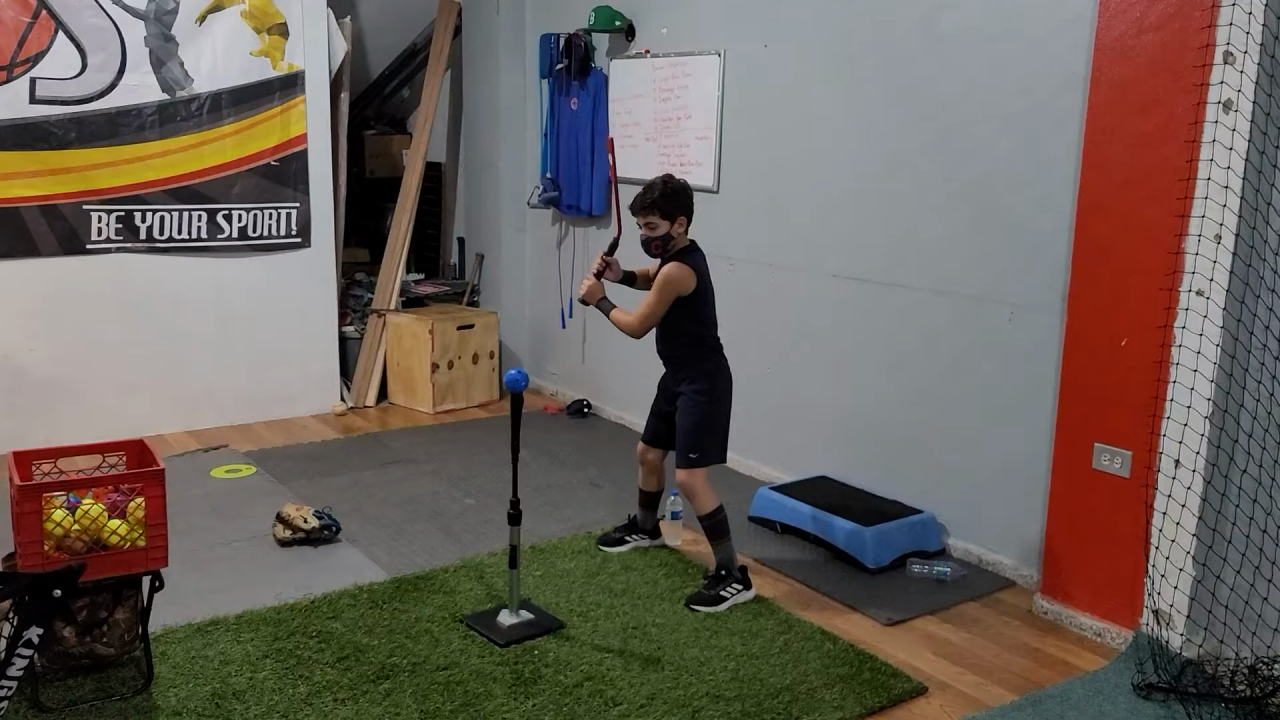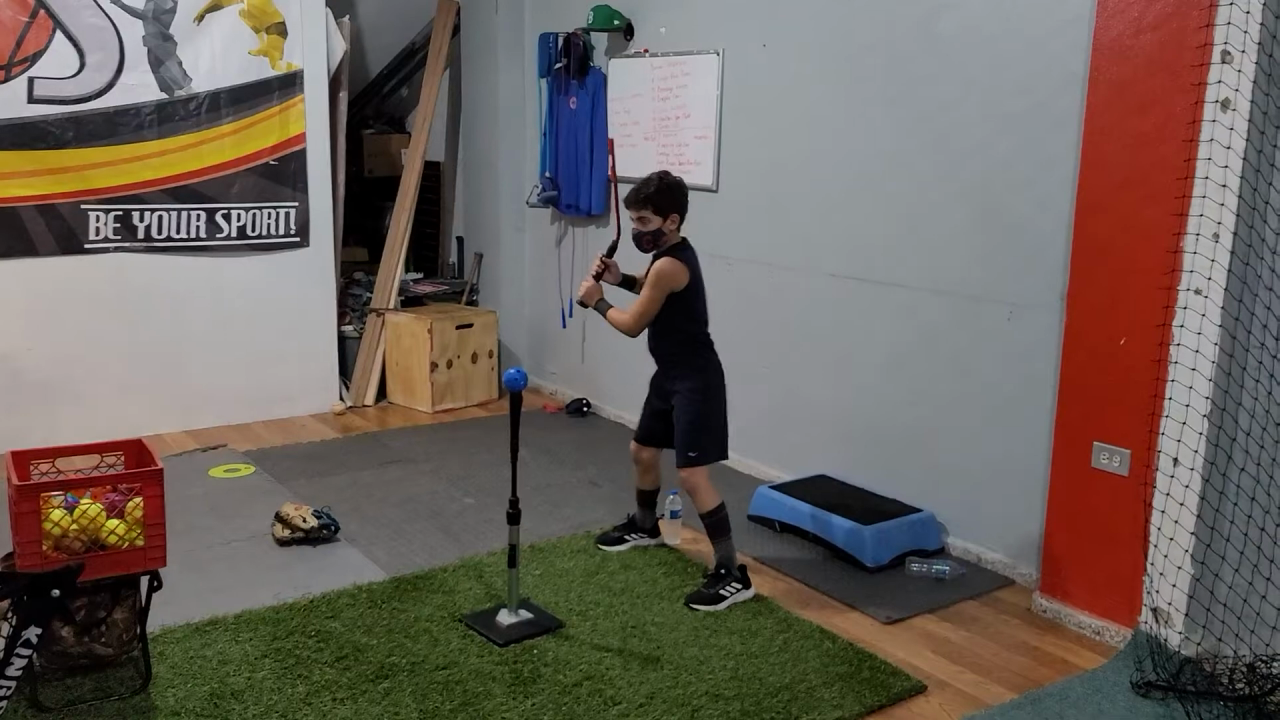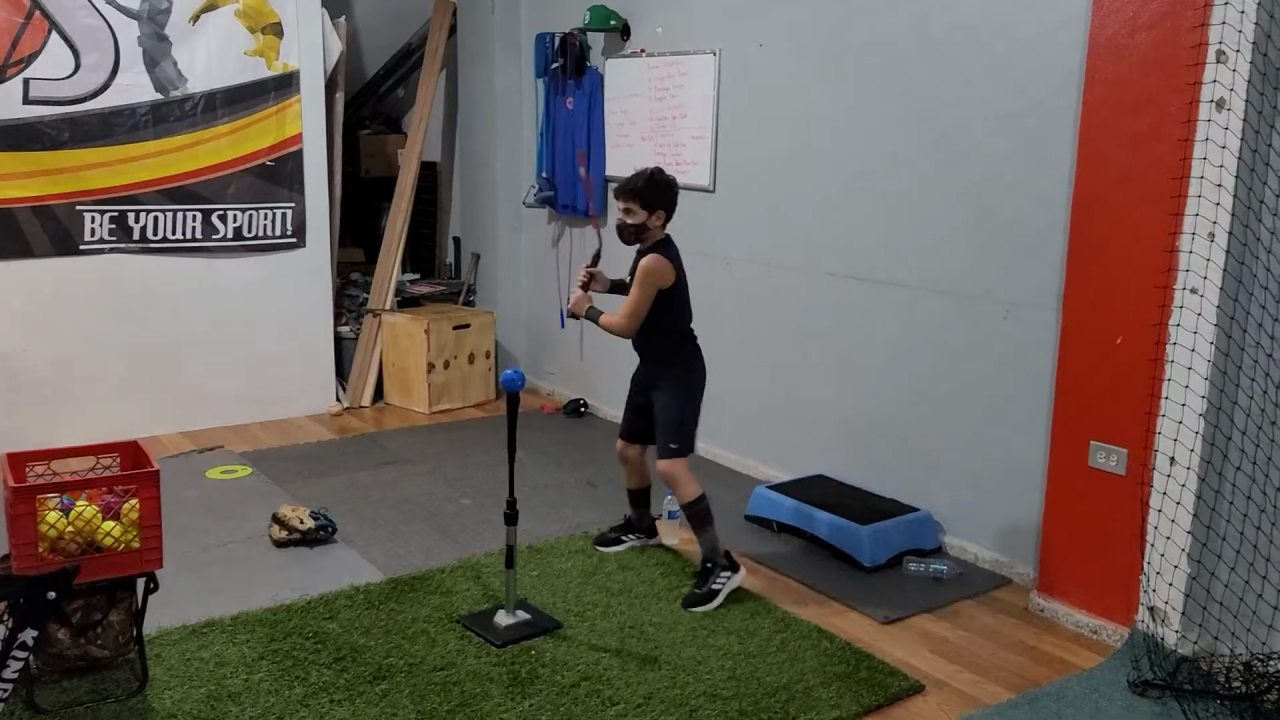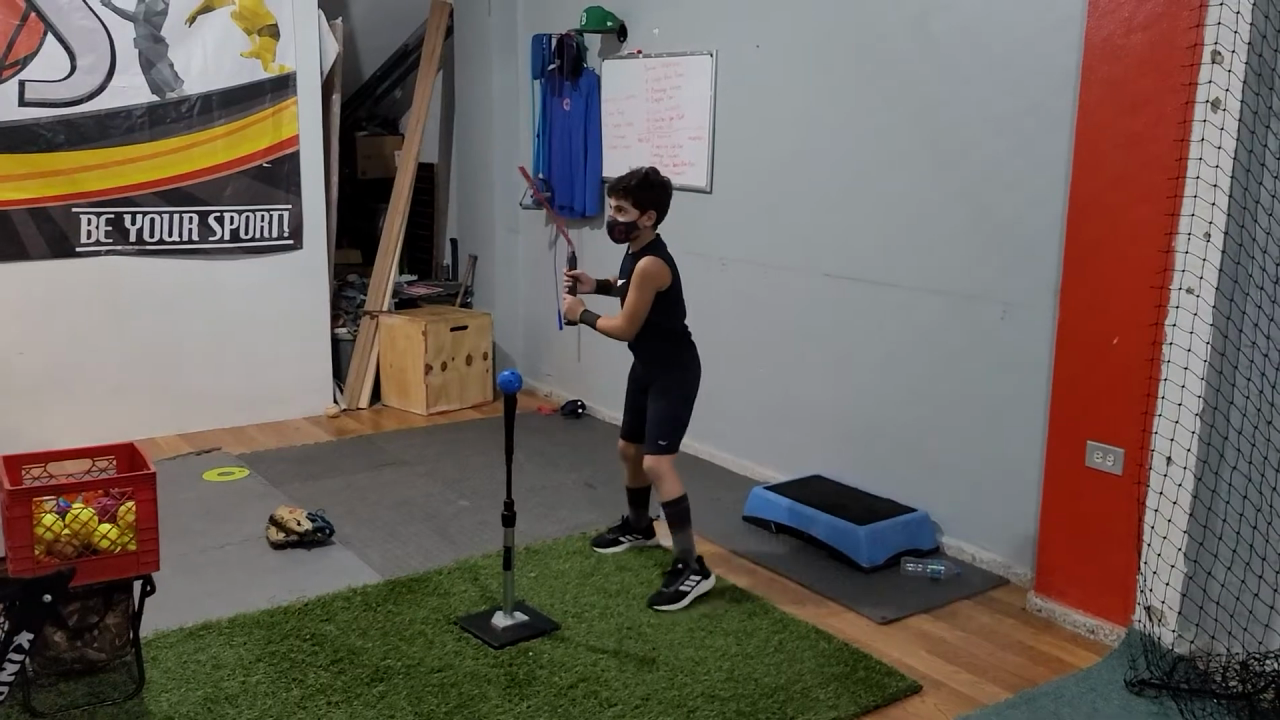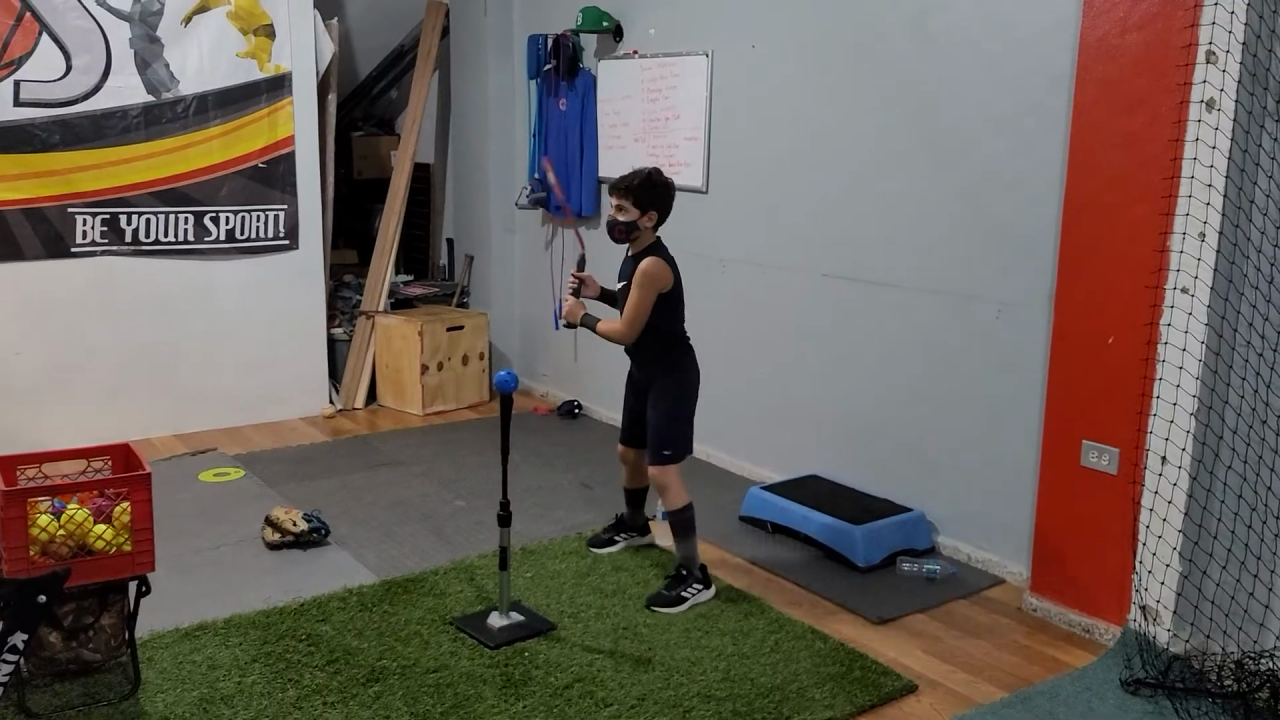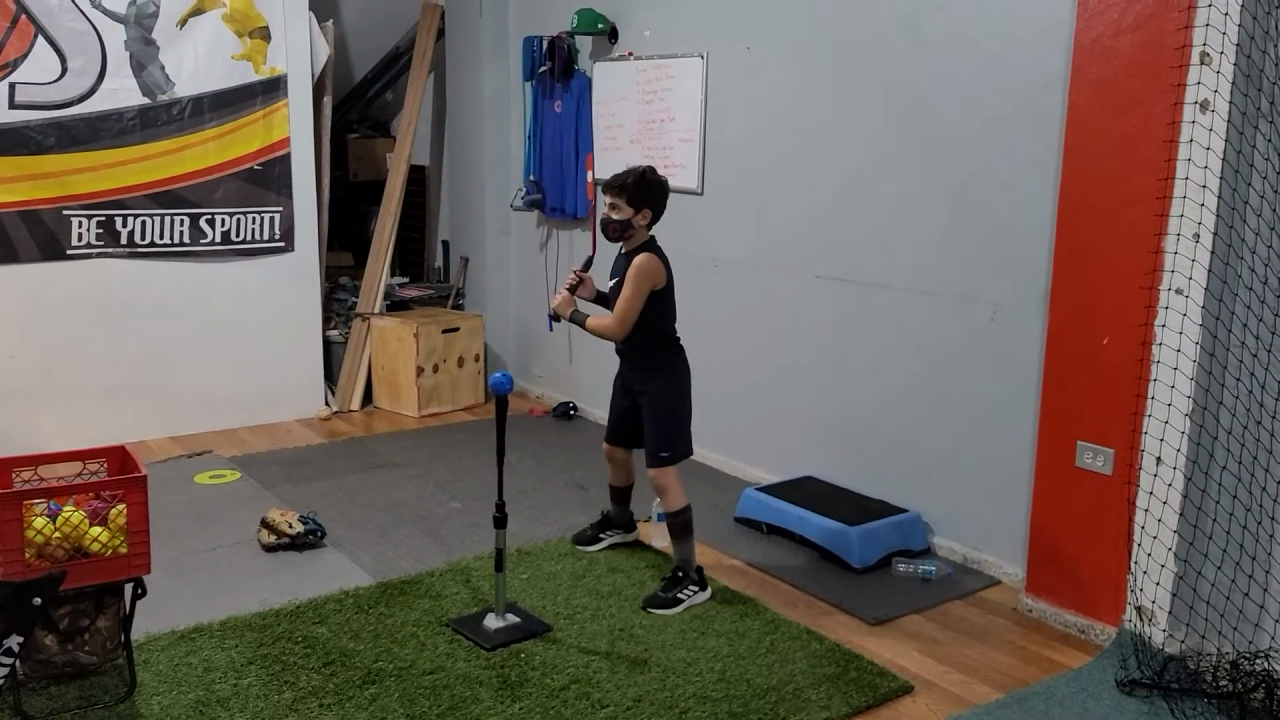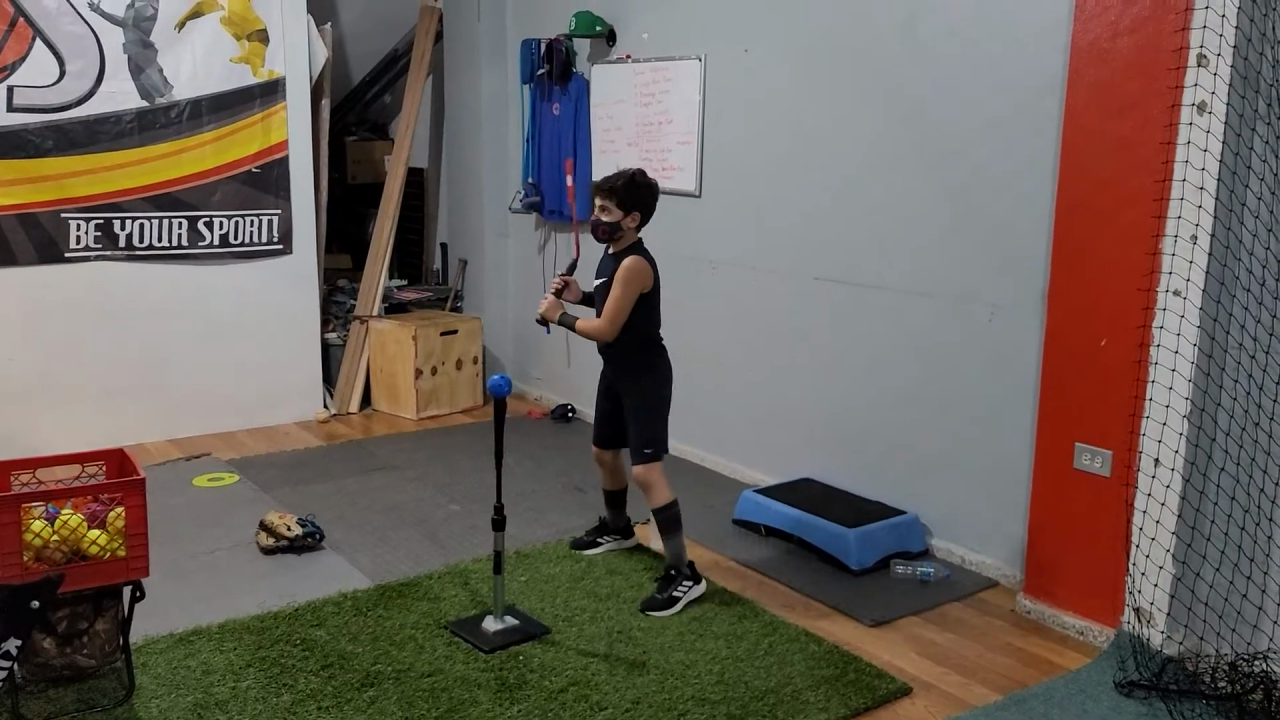
dt=0.2s
person 1, frame 1
left shoulder: (678, 270)
right shoulder: (677, 255)
left elbow: (637, 326)
right elbow: (651, 279)
left wrist: (599, 300)
right wrist: (620, 274)
left hip: (702, 383)
right hip: (679, 377)
left knee: (689, 477)
right knee: (649, 451)
left ankle: (733, 576)
right ankle: (644, 527)
person 1, frame 2
left shoulder: (669, 265)
right shoulder: (673, 253)
left elbow: (633, 324)
right elbow: (650, 286)
left wrist: (597, 301)
right wrist: (619, 277)
left hip: (695, 379)
right hip: (671, 374)
left knee: (692, 475)
right knee: (642, 450)
left ankle: (732, 574)
right ankle: (644, 526)
person 1, frame 3
left shoulder: (654, 261)
right shoulder: (654, 251)
left elbow: (626, 325)
left wrist: (587, 309)
right wrist: (609, 284)
left hip: (677, 372)
right hip: (653, 368)
left knee: (671, 466)
right knee: (628, 448)
left ankle: (719, 564)
right ankle: (640, 525)
person 1, frame 4
left shoulder: (650, 263)
right shoulder: (638, 251)
left elbow: (624, 328)
left wrist: (581, 314)
right wrist: (596, 286)
left hip: (673, 370)
right hip: (648, 365)
left knee: (656, 463)
right knee: (629, 448)
left ankle: (690, 566)
right ankle: (638, 526)
person 1, frame 5
left shoulder: (652, 264)
right shoulder: (635, 255)
left elbow: (626, 331)
left wrist: (582, 317)
right wrist: (600, 292)
left hip: (672, 376)
right hip: (644, 371)
left knee: (663, 472)
right knee: (630, 452)
left ankle: (694, 576)
right ankle: (634, 525)
person 1, frame 6
left shoulder: (646, 261)
right shoulder: (627, 253)
left elbow: (616, 328)
left wrist: (571, 311)
right wrist: (596, 294)
left hip: (662, 377)
right hip: (632, 371)
left knee: (662, 474)
right knee: (615, 449)
left ankle: (690, 577)
right ankle: (619, 522)
person 1, frame 7
left shoulder: (634, 263)
right shoulder: (612, 254)
left elbow: (605, 329)
left wrist: (558, 315)
right wrist: (580, 296)
left hip: (645, 377)
right hip: (616, 372)
left knee: (646, 471)
right knee: (604, 451)
left ankle: (683, 573)
right ankle: (616, 528)
